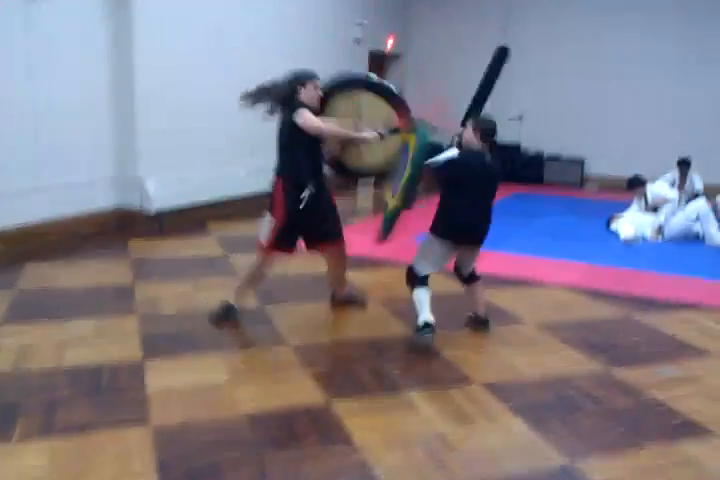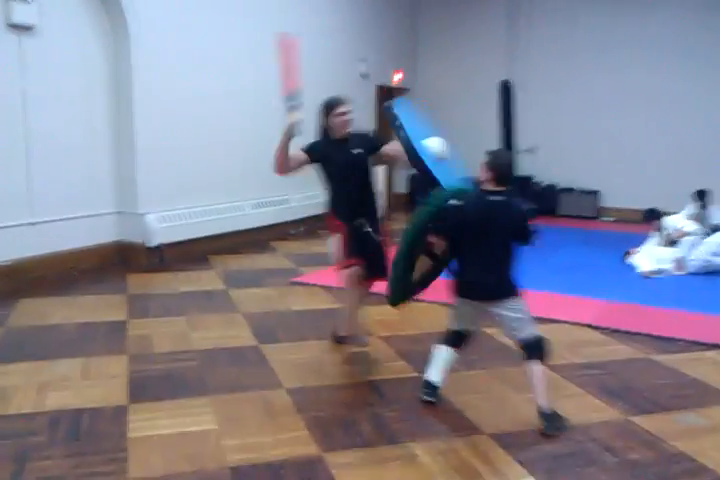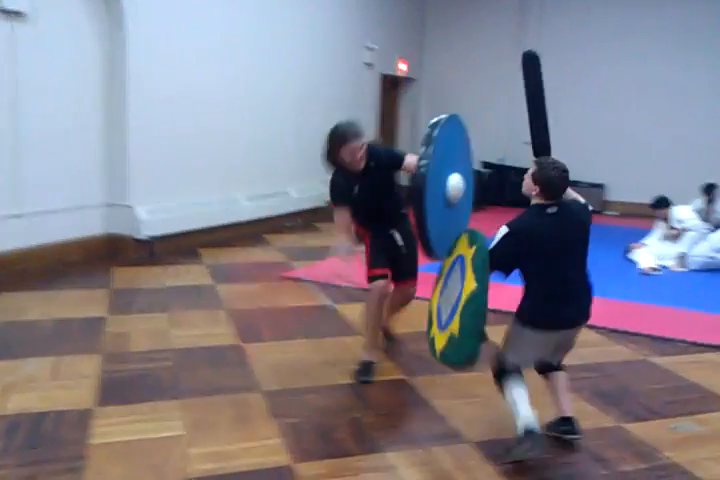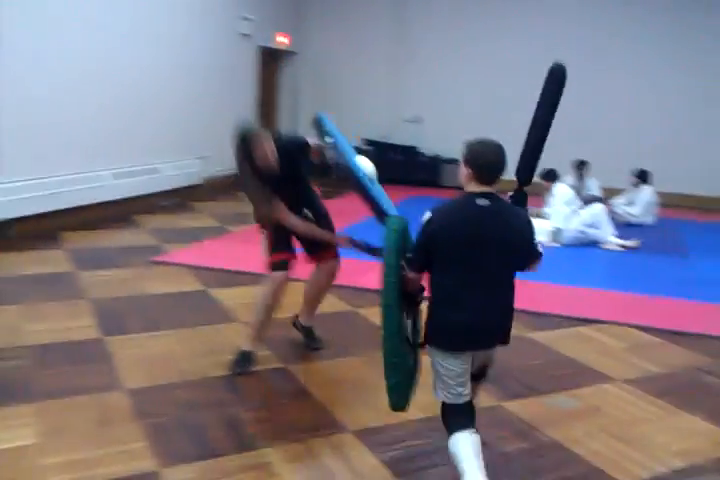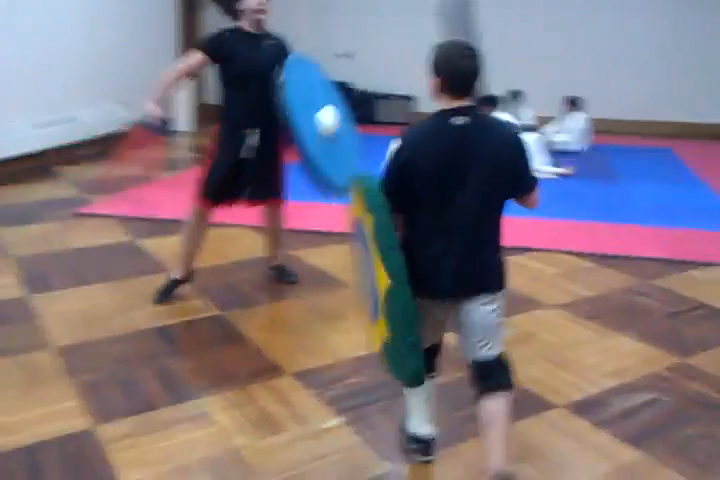
dt=0.4s
person 1, frame 1
left shoulder: (458, 157)
right shoulder: (490, 166)
left elbow: (428, 169)
left hip: (447, 230)
right hip: (475, 232)
left knee: (417, 273)
right knee: (466, 271)
left ankle: (426, 322)
right ankle: (480, 317)
person 1, frame 2
left shoulder: (463, 205)
right shoulder: (516, 210)
left elbow: (436, 241)
right elbow: (525, 238)
left hip: (468, 288)
right hip: (501, 288)
left knee: (456, 333)
right knee: (532, 343)
left ankle: (431, 384)
right ankle: (545, 410)
person 1, frame 3
left shoulder: (518, 227)
right shoulder: (577, 214)
left elbow: (489, 265)
right wrist: (562, 187)
left hip: (539, 312)
right hip: (578, 309)
left knee: (508, 367)
right knee: (550, 361)
left ankle: (528, 428)
right ankle: (567, 420)
person 1, frame 4
left shoulder: (440, 216)
right shoulder: (517, 218)
left elbow: (414, 274)
right elbow: (531, 263)
left hip: (448, 326)
right hip: (494, 324)
left knee: (455, 407)
right knee: (477, 367)
right ankle: (471, 435)
person 1, frame 5
left shoulder: (411, 142)
right shoulder: (504, 137)
left elbow: (392, 216)
right elbow: (529, 198)
left hip: (423, 271)
right hip: (480, 272)
left knee: (420, 349)
right knee: (489, 363)
left ankle: (420, 434)
person 2, frame 1
left shoulder: (309, 116)
right shoulder: (295, 110)
left elbow: (316, 154)
right elbow: (319, 127)
right wrist: (360, 135)
left hip: (314, 189)
right hip: (289, 189)
left knee: (335, 246)
right knee: (267, 253)
left ankle: (341, 292)
right ankle: (233, 302)
person 2, frame 2
left shoulder: (363, 141)
right shoulder: (321, 148)
left elbow: (400, 155)
right elbow: (282, 168)
right wrist: (287, 136)
left hip: (368, 220)
right hip: (343, 220)
left knee: (365, 279)
right knee: (352, 274)
left ankle: (343, 330)
right ankle: (353, 335)
person 2, frame 3
left shoulder: (381, 156)
right shoulder: (340, 183)
left elbow: (418, 165)
right elbow: (344, 231)
left hip: (399, 225)
right hip: (370, 231)
left knee: (407, 290)
right knee: (379, 287)
left ankle: (384, 323)
right ankle: (368, 356)
person 2, frame 4
left shoulder: (292, 146)
right shoulder: (255, 180)
left elbow: (319, 152)
right elbow: (287, 219)
right wrist: (329, 238)
left hip: (307, 206)
right hip: (280, 220)
left knee: (329, 265)
right knee: (279, 276)
left ankle: (303, 319)
right ankle: (249, 348)
person 2, frame 5
left shoulder: (277, 46)
right shoulder: (224, 40)
right elbow: (181, 69)
right wrist: (156, 101)
left hip: (269, 134)
right hip: (233, 134)
left knee: (271, 202)
right knee: (203, 204)
left ankle: (275, 263)
right ankle: (180, 273)
